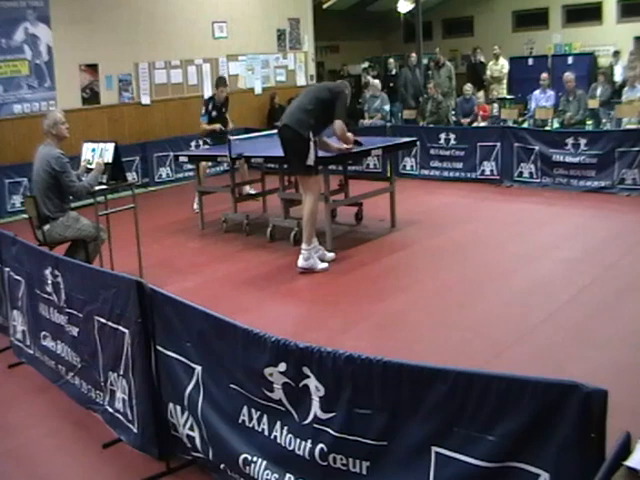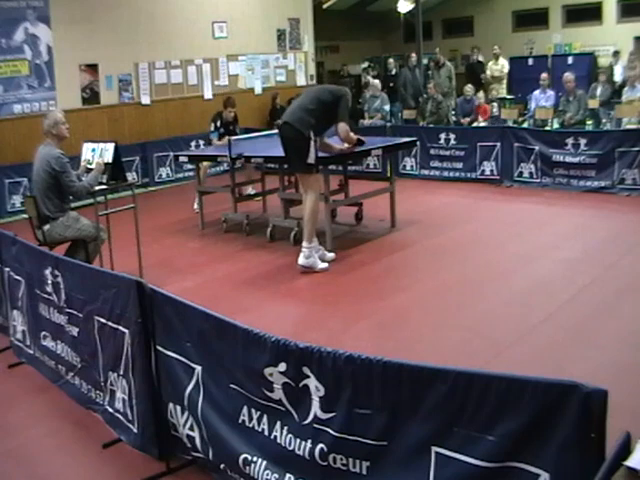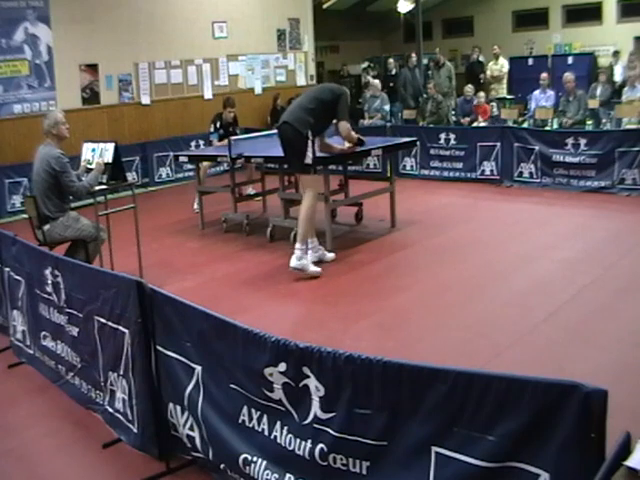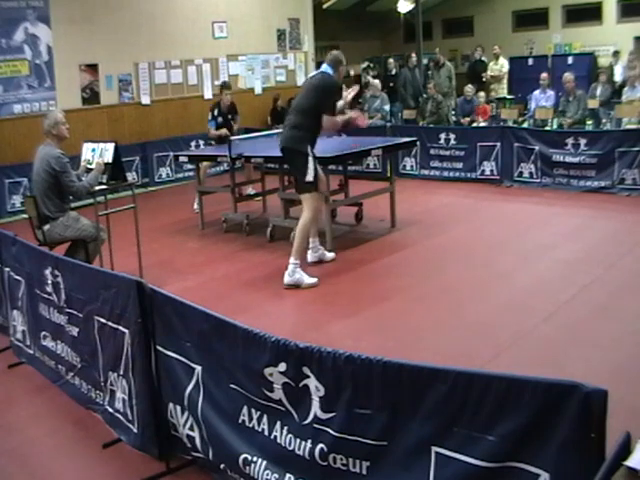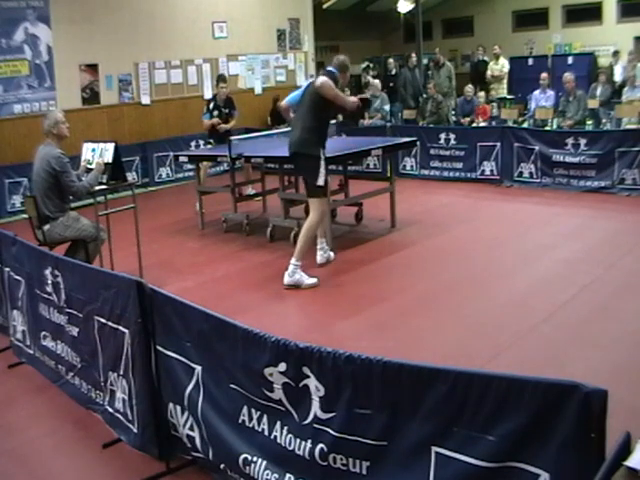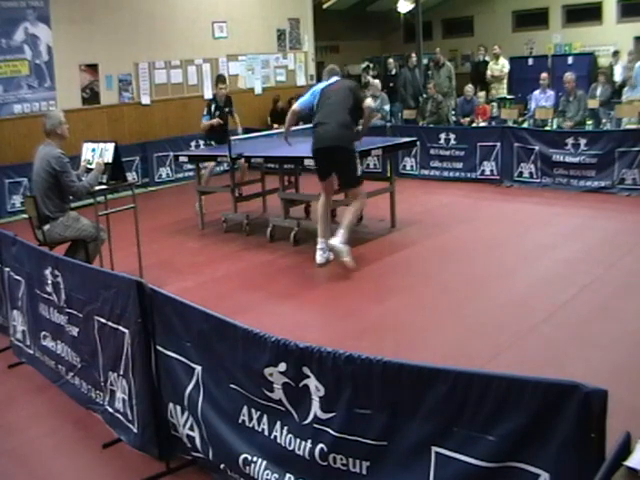
dt=0.4s
person 1, frame 1
left shoulder: (322, 91)
right shoulder: (341, 92)
left elbow: (317, 139)
right elbow: (338, 129)
left wrist: (339, 148)
right wrist: (348, 139)
left hip: (286, 128)
right hip: (299, 130)
left knee: (308, 190)
right knee: (312, 191)
left ankle: (313, 248)
right ankle: (306, 256)
person 1, frame 2
left shoulder: (324, 95)
right shoulder: (342, 95)
left elbow: (319, 142)
right elbow: (343, 133)
left wrist: (341, 149)
right wrist: (353, 139)
left hip: (287, 127)
right hip: (300, 129)
left knee: (308, 190)
right knee: (313, 190)
left ankle: (313, 247)
right ankle: (307, 253)
person 1, frame 3
left shoulder: (323, 95)
right shoulder: (341, 93)
left elbow: (320, 144)
right elbow: (344, 131)
left wrist: (342, 149)
right wrist: (354, 138)
left hip: (286, 127)
right hip: (298, 129)
left knee: (309, 189)
right knee: (311, 191)
left ankle: (313, 248)
right ankle: (299, 255)
person 1, frame 4
left shoulder: (318, 78)
right shoulder: (331, 82)
right elbow: (328, 125)
left wrist: (344, 101)
right wrist: (347, 117)
left hip: (292, 140)
right hip: (299, 143)
left knee: (321, 185)
right knee: (311, 207)
left ankle: (314, 249)
right ankle: (293, 271)
person 1, frame 5
left shoulder: (316, 81)
right shoulder: (329, 78)
left elbow: (284, 105)
right elbow: (321, 83)
left wrist: (292, 121)
right wrist: (346, 101)
left hip: (299, 144)
right hip: (309, 147)
left knee: (322, 192)
right knee: (318, 210)
left ankle: (322, 249)
right ankle: (294, 271)
person 1, frame 6
left shoulder: (318, 89)
right shoulder: (351, 86)
left elbow: (294, 110)
right elbow: (369, 106)
left wrist: (286, 132)
right wrist: (362, 129)
left hip: (319, 142)
right hip: (342, 141)
left knee: (327, 193)
right knee: (358, 198)
left ankle: (322, 248)
right ankle: (340, 239)
person 2, frame 1
left shoulder: (43, 151)
right shoulder: (56, 156)
right elbow: (78, 192)
left wrist: (81, 171)
right wrist: (96, 172)
left hip: (46, 220)
right hip: (55, 224)
left knee: (88, 230)
right knee: (98, 233)
person 2, frame 2
left shoulder: (43, 151)
right shoulder: (56, 156)
right elbow: (78, 192)
left wrist: (81, 171)
right wrist: (96, 172)
left hip: (45, 220)
right hip: (55, 223)
left knee: (87, 230)
right knee: (98, 233)
person 2, frame 3
left shoulder: (43, 151)
right shoulder: (56, 156)
right elbow: (77, 192)
left wrist: (81, 172)
right wrist: (96, 172)
left hip: (45, 221)
right hip: (55, 224)
left knee: (87, 230)
right knee: (98, 233)
person 2, frame 4
left shoulder: (43, 151)
right shoulder: (56, 156)
right elbow: (77, 192)
left wrist: (81, 171)
right wrist: (96, 172)
left hip: (45, 220)
right hip: (55, 224)
left knee: (87, 230)
right knee: (98, 233)
person 2, frame 5
left shoulder: (43, 150)
right shoulder: (56, 156)
right elbow: (77, 192)
left wrist: (81, 171)
right wrist: (96, 172)
left hip: (45, 221)
right hip: (54, 224)
left knee: (87, 230)
right knee: (98, 233)
person 2, frame 6
left shoulder: (43, 150)
right shoulder: (56, 156)
right elbow: (77, 192)
left wrist: (81, 171)
right wrist: (96, 172)
left hip: (45, 220)
right hip: (54, 224)
left knee: (87, 230)
right knee: (98, 233)
person 3, frame 1
left shoulder: (226, 100)
right shoulder: (208, 103)
right elbow: (203, 127)
left wrist: (229, 123)
right wrist: (213, 126)
left hip: (224, 135)
right hip: (211, 138)
right knee: (203, 164)
left ankle: (246, 188)
right ankle: (197, 199)
person 3, frame 2
left shoulder: (234, 117)
right shoulder: (216, 120)
right elbow: (214, 143)
right wrist: (223, 142)
right knee: (205, 165)
left ankle: (248, 188)
right ankle: (198, 199)
person 3, frame 3
left shoulder: (234, 118)
right shoulder: (216, 121)
left elbow: (237, 136)
right elbow: (214, 144)
right wrist: (224, 142)
right knee: (204, 165)
left ankle: (248, 189)
right ankle: (198, 199)
person 3, frame 4
left shoulder: (233, 106)
right shoulder: (214, 109)
left elbow: (236, 123)
right elbow: (211, 134)
left wrist: (234, 129)
right wrist: (220, 132)
left hip: (230, 140)
right hip: (216, 141)
right knee: (204, 165)
left ankle: (248, 189)
right ankle: (198, 199)
person 3, frame 5
left shoulder: (230, 101)
right shoulder: (210, 103)
right elbow: (205, 127)
left wrist: (227, 126)
right wrist: (211, 122)
left hip: (228, 138)
right hip: (213, 140)
left knee: (247, 161)
right knee: (205, 164)
left ankle: (248, 189)
person 3, frame 6
left shoulder: (228, 99)
right shoulder: (211, 105)
right elbow: (203, 127)
left wrist: (239, 126)
right wrist: (211, 122)
left hip: (226, 139)
right hip: (212, 140)
left knee: (244, 164)
right knee: (210, 166)
left ankle: (238, 190)
